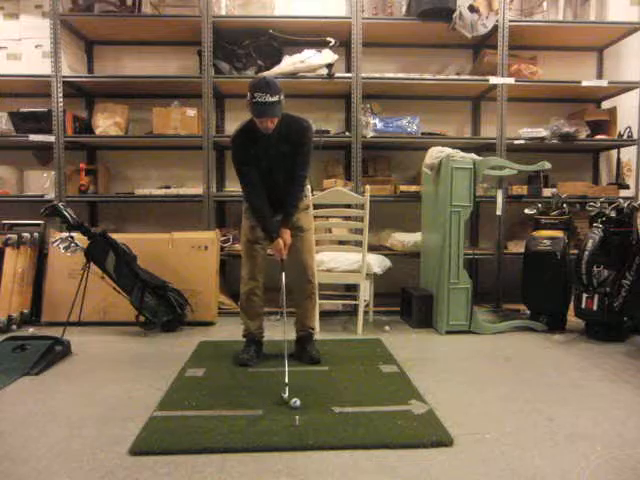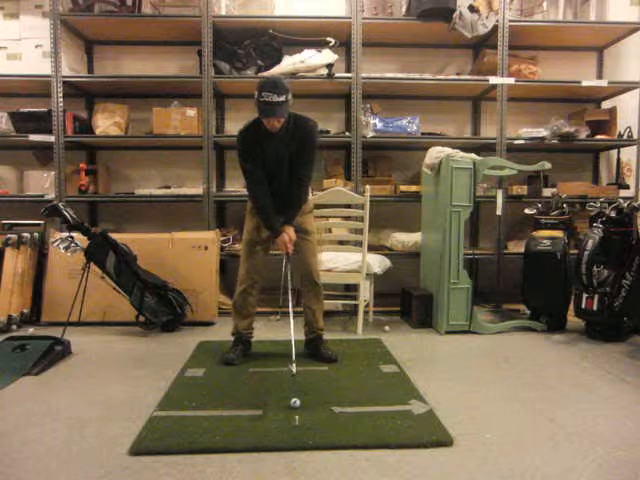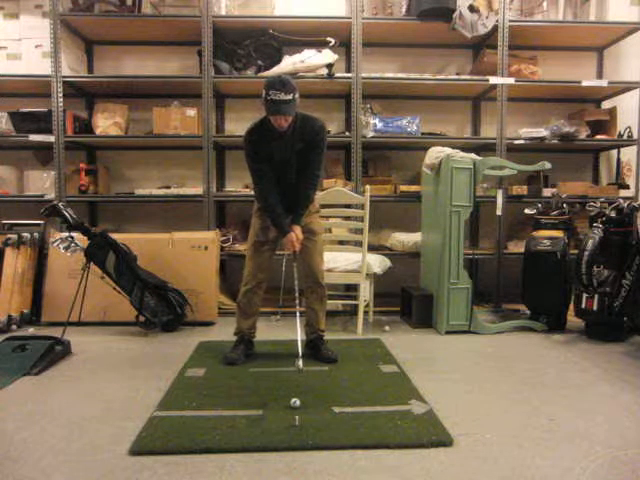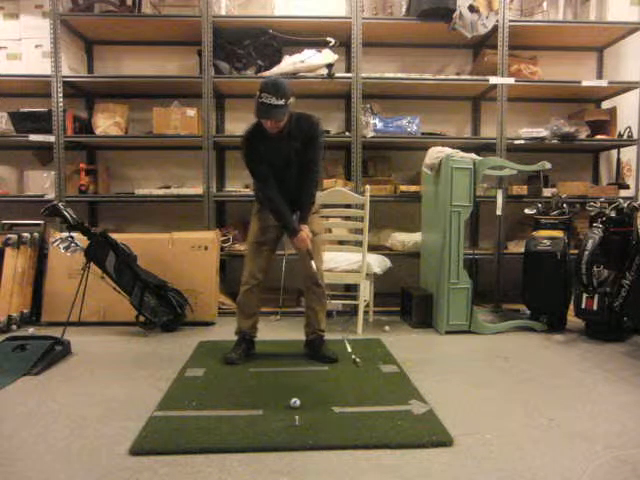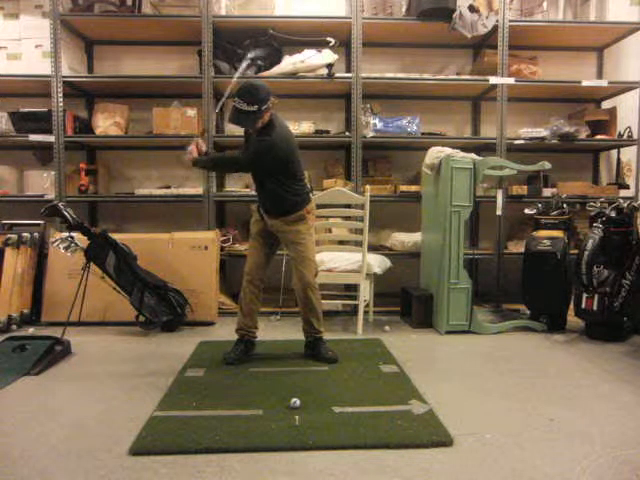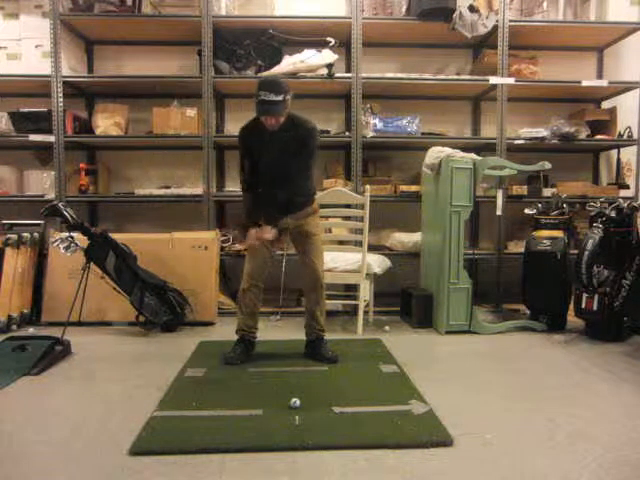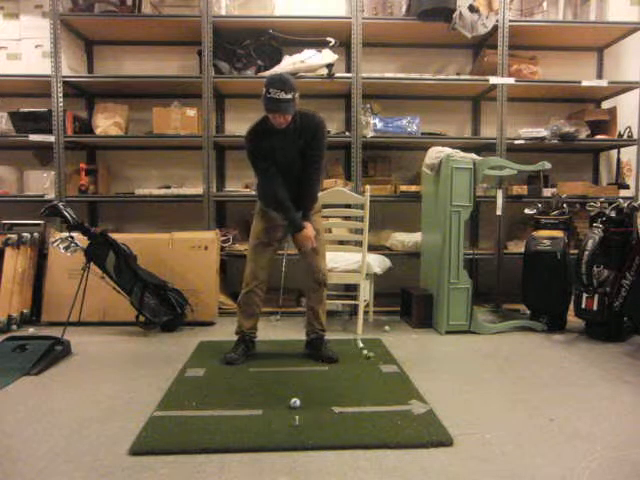
dt=0.7s
person 1, frame 1
left shoulder: (300, 129)
right shoulder: (241, 139)
left elbow: (298, 179)
right elbow: (252, 190)
left wrist: (286, 225)
right wrist: (272, 233)
left hip: (295, 207)
right hip: (257, 210)
left knee: (305, 272)
right knee: (251, 276)
left ankle: (304, 338)
right ankle: (253, 339)
person 1, frame 2
left shoulder: (306, 129)
right shoulder: (247, 136)
left elbow: (302, 179)
right elbow: (256, 187)
left wrist: (289, 223)
right wrist: (276, 229)
left hip: (298, 207)
right hip: (261, 209)
left knee: (310, 274)
right knee: (249, 274)
left ankle: (314, 338)
right ankle: (242, 338)
person 1, frame 3
left shoulder: (314, 129)
right shoulder: (254, 135)
left elbow: (310, 179)
right elbow: (264, 186)
left wrist: (296, 222)
right wrist: (283, 228)
left hip: (304, 208)
right hip: (268, 210)
left knee: (314, 275)
right knee: (253, 274)
left ankle: (315, 338)
right ankle: (244, 338)
person 1, frame 4
left shoulder: (310, 126)
right shoulder: (251, 139)
left elbow: (311, 176)
right elbow: (266, 188)
left wrist: (303, 222)
right wrist: (289, 228)
left hip: (304, 209)
right hip: (268, 212)
left knee: (313, 274)
right knee: (252, 276)
left ankle: (315, 339)
right ankle: (245, 338)
person 1, frame 5
left shoulder: (274, 142)
right shoulder: (257, 127)
left elbow: (236, 163)
right elbow: (242, 159)
left wrist: (199, 159)
right wrist: (206, 156)
left hip: (294, 216)
right hip: (265, 213)
left knee: (305, 279)
right knee: (252, 276)
left ankle: (315, 340)
right ankle: (246, 338)
person 1, frame 6
left shoulder: (305, 131)
right shoulder: (248, 133)
left elbow: (295, 182)
right elbow: (250, 181)
left wrist: (272, 222)
right wrist: (256, 223)
left hip: (301, 211)
right hip: (262, 213)
left knee: (314, 276)
right knee: (252, 276)
left ankle: (315, 339)
right ankle: (246, 338)
person 1, frame 7
left shoulder: (314, 124)
right shoulder: (256, 136)
left elbow: (313, 174)
right elbow: (271, 183)
left wrist: (306, 218)
right wrist: (296, 225)
left hip: (307, 209)
right hip: (271, 210)
left knee: (318, 274)
right knee: (255, 276)
left ankle: (316, 339)
right ankle: (246, 339)
